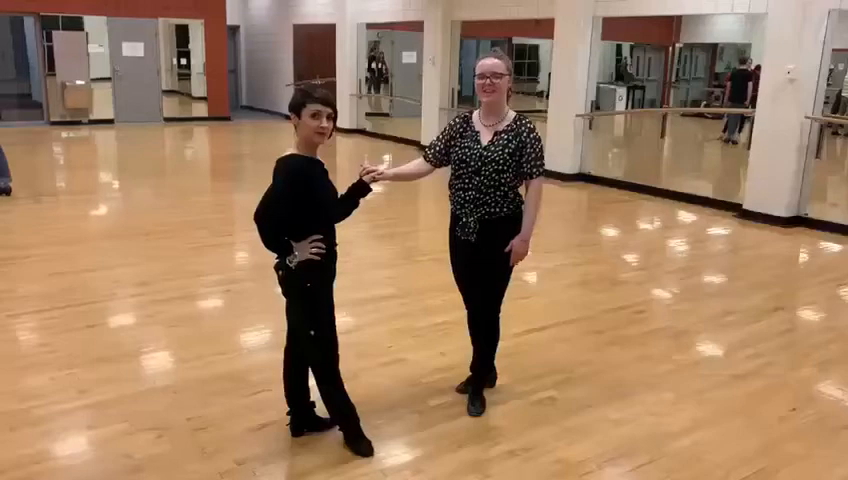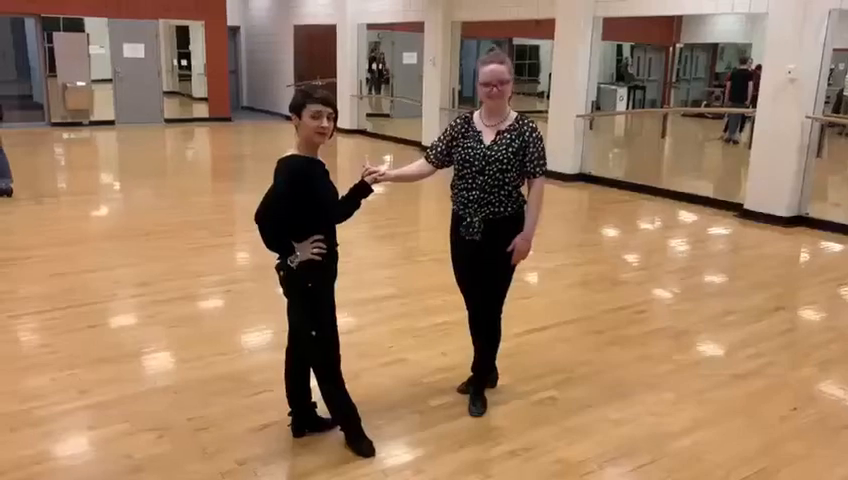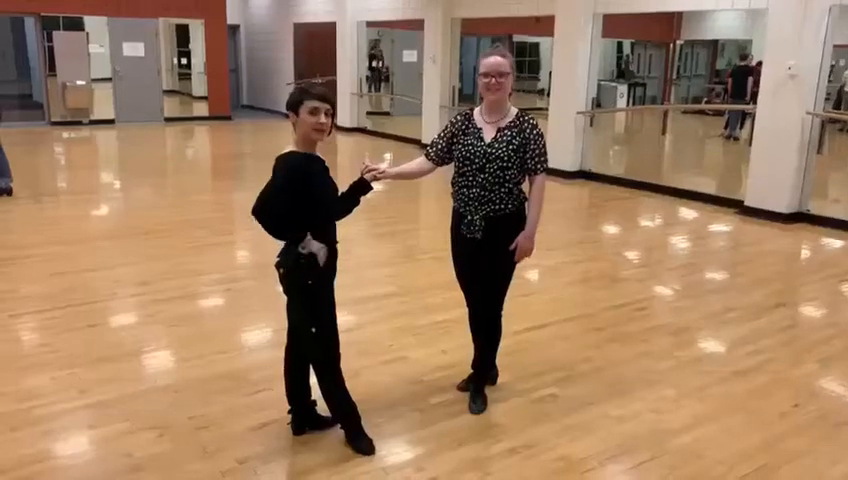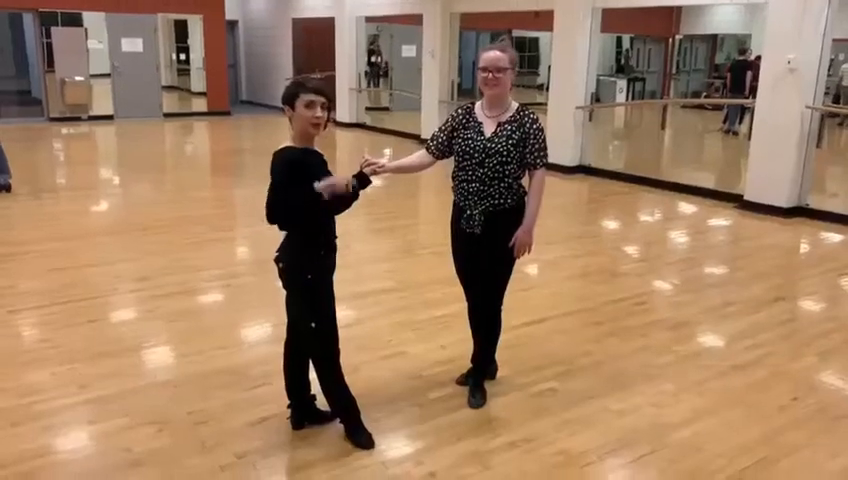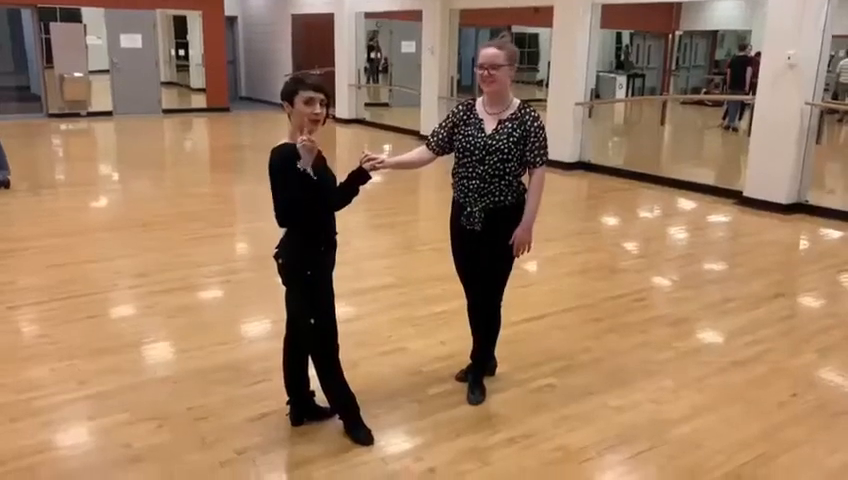
dt=0.3s
person 1, frame 1
left shoulder: (314, 166)
right shoulder: (292, 169)
left elbow: (331, 213)
right elbow: (264, 217)
left wrist: (361, 186)
right wrist: (289, 252)
left hip: (316, 270)
right hip: (303, 273)
left knee: (301, 344)
right knee: (322, 349)
left ankle: (301, 416)
right ankle: (348, 424)
person 1, frame 2
left shoulder: (315, 167)
right shoulder: (293, 169)
left elbow: (331, 214)
right elbow: (265, 218)
left wrist: (362, 187)
right wrist: (291, 252)
left hip: (317, 271)
right hip: (304, 273)
left knee: (303, 344)
right knee: (324, 349)
left ankle: (302, 416)
right ankle: (350, 425)
person 1, frame 3
left shoulder: (314, 163)
right shoulder: (291, 165)
left elbow: (332, 211)
right elbow: (263, 211)
left wrist: (362, 185)
right wrist: (301, 242)
left hip: (316, 267)
right hip: (304, 269)
left knee: (302, 341)
right knee: (324, 347)
left ankle: (302, 415)
right ankle: (350, 423)
person 1, frame 4
left shoulder: (314, 158)
right shoulder: (288, 160)
left elbow: (330, 207)
right elbow: (276, 214)
left wrist: (360, 179)
right wrist: (321, 189)
left hip: (316, 258)
right hip: (302, 261)
left knee: (301, 336)
right knee: (323, 342)
left ankle: (302, 409)
right ankle: (350, 417)
person 1, frame 5
left shoulder: (312, 153)
right shoulder: (284, 157)
left elbow: (330, 202)
right elbow: (285, 215)
left wrist: (360, 174)
right wrist: (305, 166)
left hip: (317, 254)
right hip: (301, 258)
left knee: (300, 333)
right knee: (322, 338)
left ankle: (301, 406)
right ankle: (349, 413)
person 2, frame 1
left shoulder: (523, 131)
right shoulder: (460, 125)
left elbow: (534, 183)
right elbow: (427, 163)
left wrist: (525, 234)
right wrist: (388, 173)
left hip: (500, 231)
right hip: (462, 229)
left knee: (487, 307)
right knee: (472, 305)
left ankle: (478, 381)
right ankle: (485, 370)
person 2, frame 2
left shoulder: (525, 131)
right shoulder: (461, 126)
left elbow: (536, 183)
right elbow: (429, 164)
left wrist: (527, 233)
right wrist: (390, 175)
left hip: (502, 231)
right hip: (464, 229)
left knee: (489, 307)
right knee: (473, 305)
left ankle: (479, 381)
right ankle: (487, 370)
person 2, frame 3
left shoulder: (526, 127)
right shoulder: (461, 122)
left elbow: (537, 180)
right elbow: (429, 161)
left wrist: (530, 230)
right wrist: (390, 172)
left hip: (503, 229)
right hip: (465, 226)
left knee: (490, 304)
right knee: (473, 303)
left ankle: (479, 378)
right ankle: (487, 368)
person 2, frame 4
left shoulder: (526, 122)
right shoulder: (462, 116)
left elbow: (537, 175)
right elbow: (429, 155)
left wrist: (528, 225)
right wrist: (389, 166)
left hip: (503, 223)
right hip: (464, 220)
left knee: (489, 299)
right knee: (473, 298)
left ankle: (478, 373)
right ankle: (487, 362)
person 2, frame 5
left shoulder: (527, 119)
right shoulder: (462, 113)
left elbow: (537, 173)
right elbow: (430, 151)
left wrist: (527, 224)
right wrist: (389, 162)
left hip: (502, 220)
right hip: (464, 217)
left knee: (488, 296)
right knee: (472, 294)
left ankle: (478, 370)
right ankle: (485, 358)
